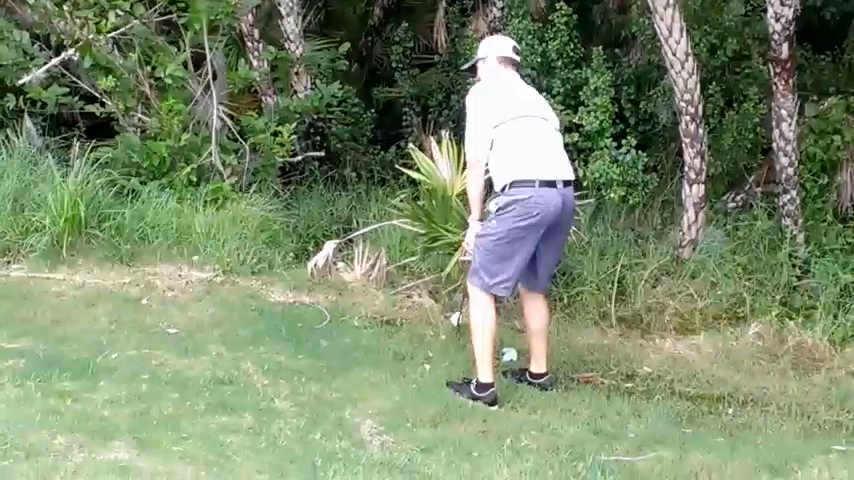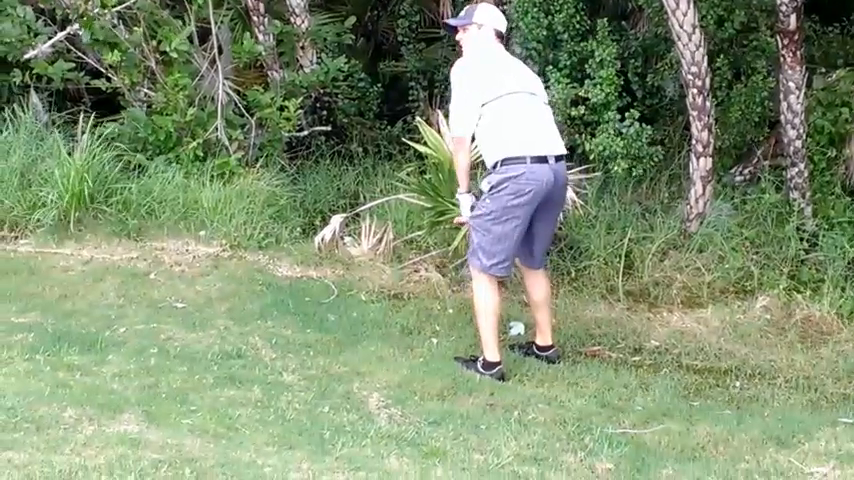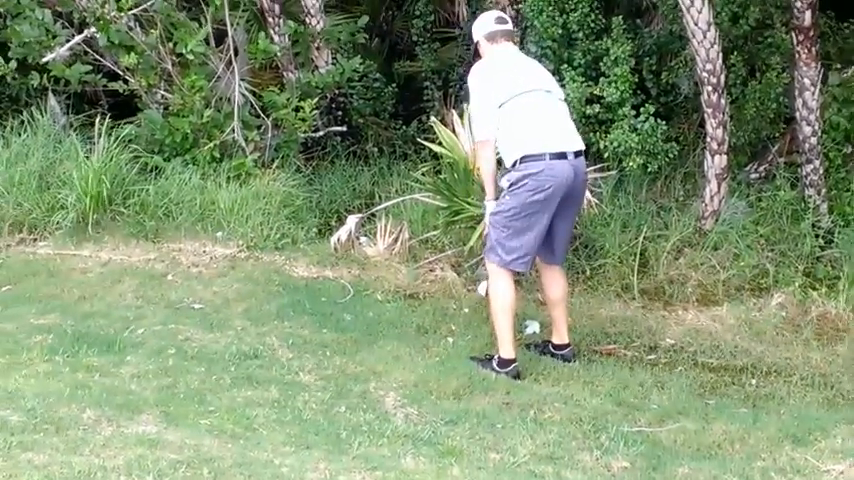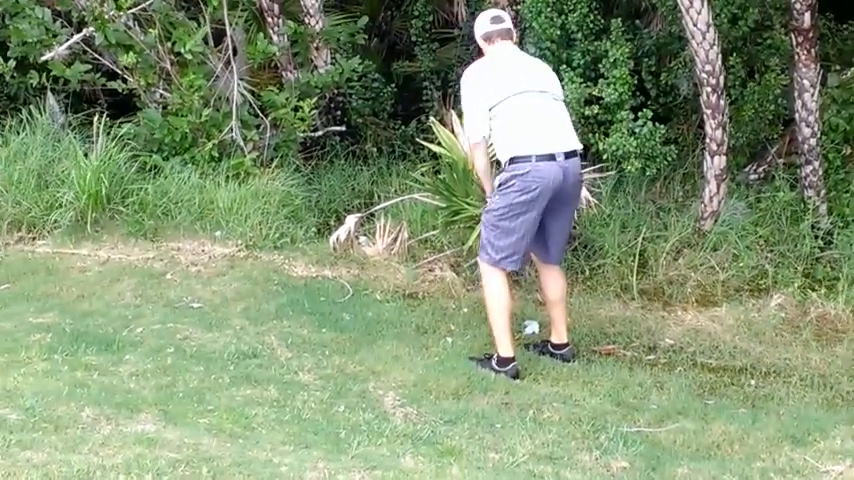
dt=0.5s
person 1, frame 1
left shoulder: (483, 91)
right shoulder: (534, 96)
left elbow: (476, 162)
left wrist: (475, 221)
left hip: (525, 194)
right hip: (563, 193)
left knee: (480, 286)
right knee: (532, 287)
left ankle: (483, 385)
right ankle: (538, 372)
person 1, frame 2
left shoulder: (468, 66)
right shoulder: (521, 68)
left elbow: (460, 137)
left wrist: (464, 192)
left hip: (517, 170)
right hip: (556, 167)
left knee: (482, 267)
right knee: (532, 262)
left ankle: (490, 362)
right ankle: (544, 344)
person 1, frame 3
left shoulder: (484, 70)
right shoulder: (537, 68)
left elbow: (485, 142)
left wrist: (491, 200)
left hip: (536, 168)
right hip: (574, 164)
left knee: (498, 262)
right knee: (550, 259)
left ankle: (505, 359)
right ankle: (560, 343)
person 1, frame 4
left shoulder: (477, 71)
right shoulder: (541, 67)
left elbow: (477, 143)
left wrist: (491, 194)
left hip: (527, 169)
right hip: (569, 165)
left knee: (492, 263)
right knee: (548, 258)
left ankle: (504, 358)
right ankle: (560, 342)
